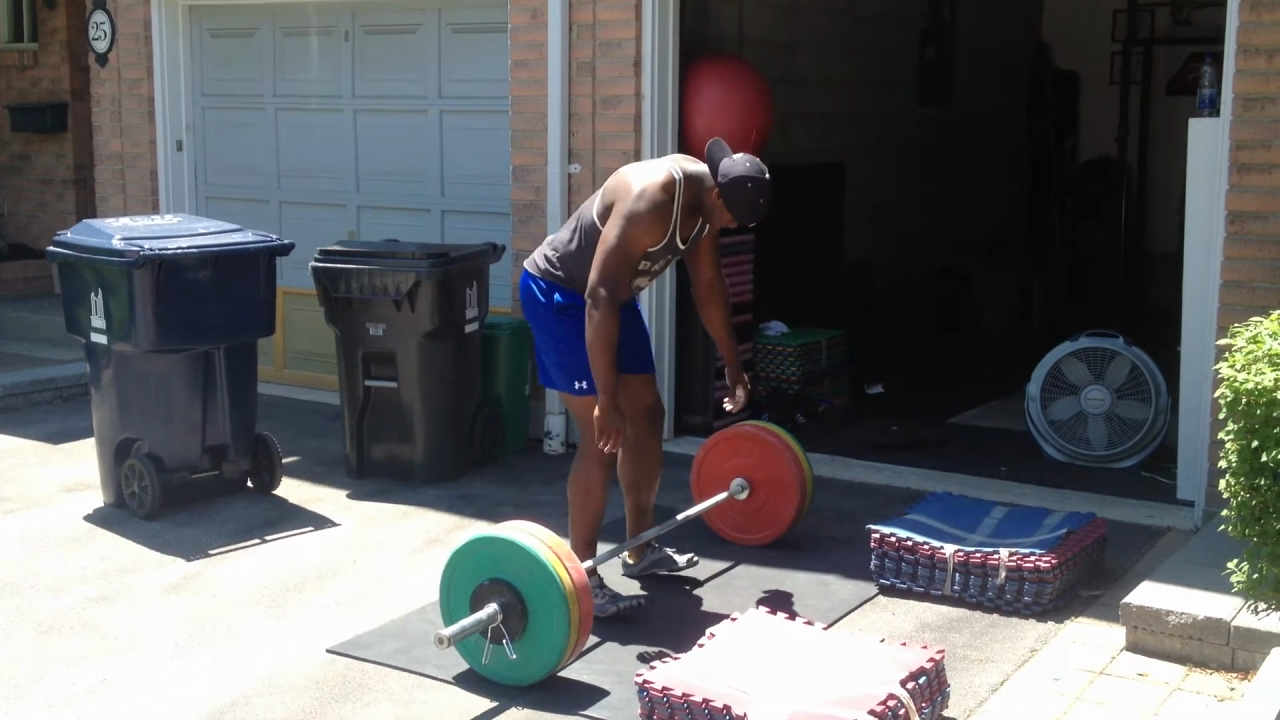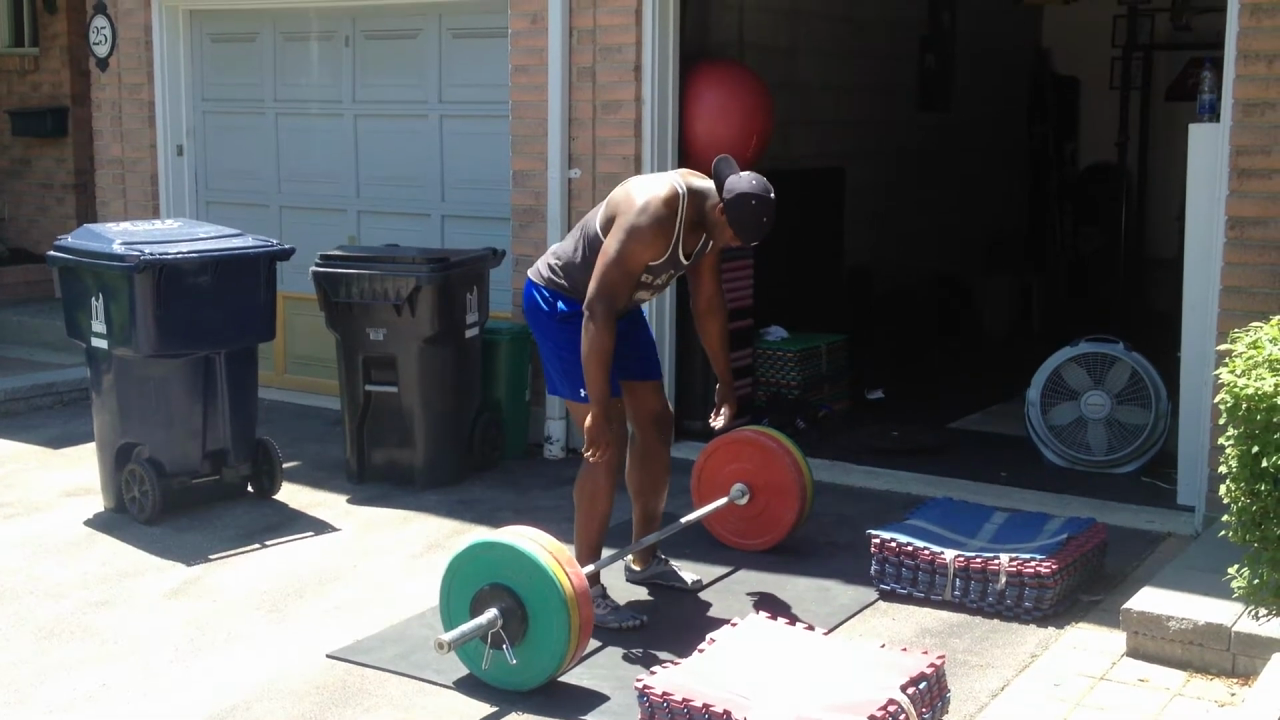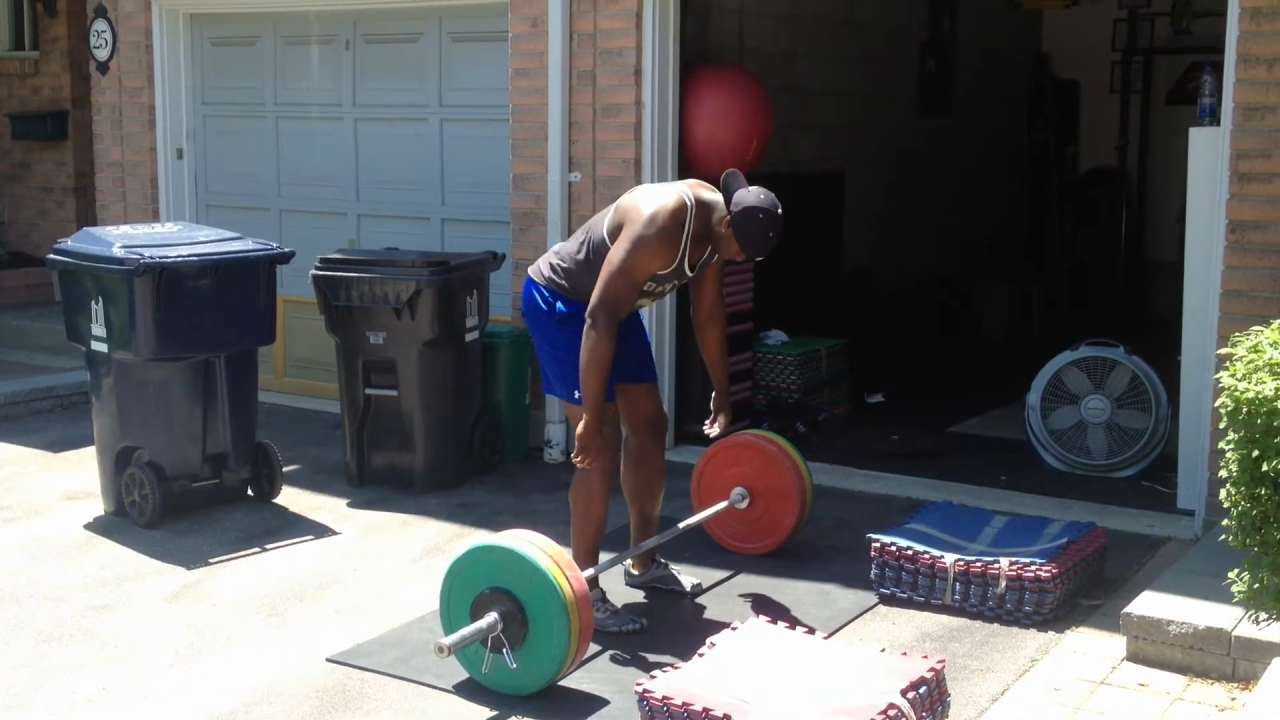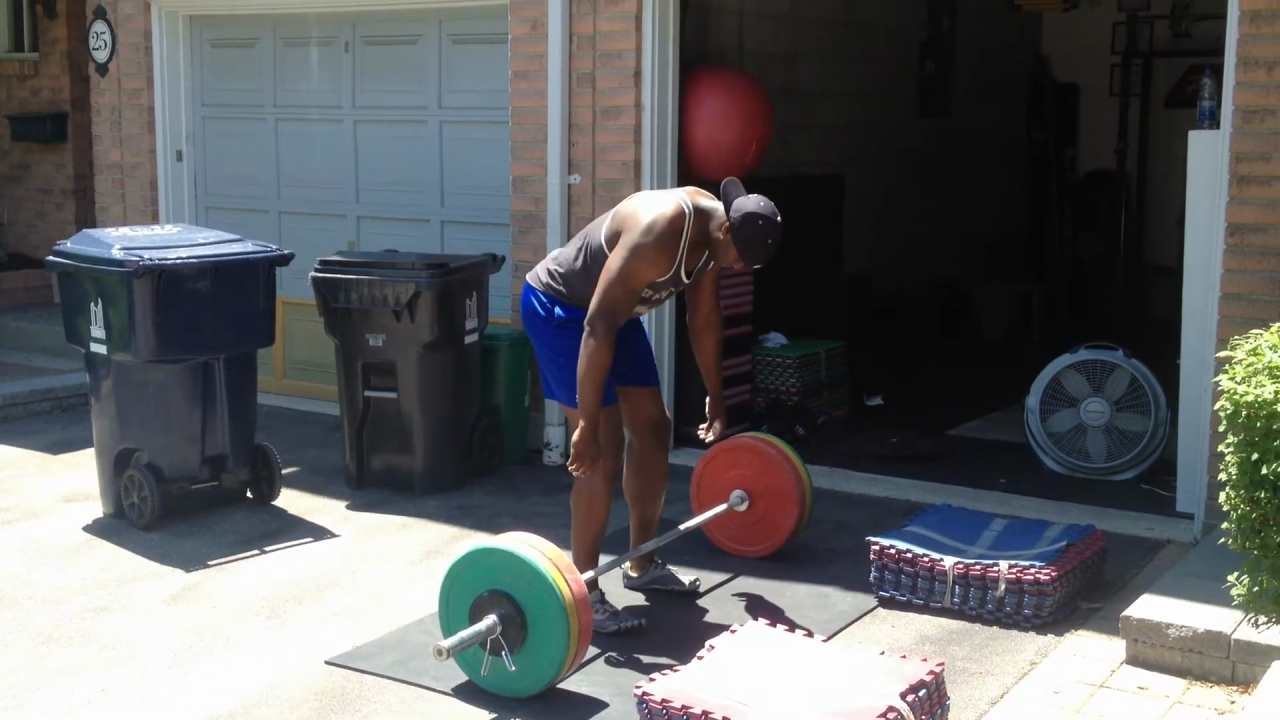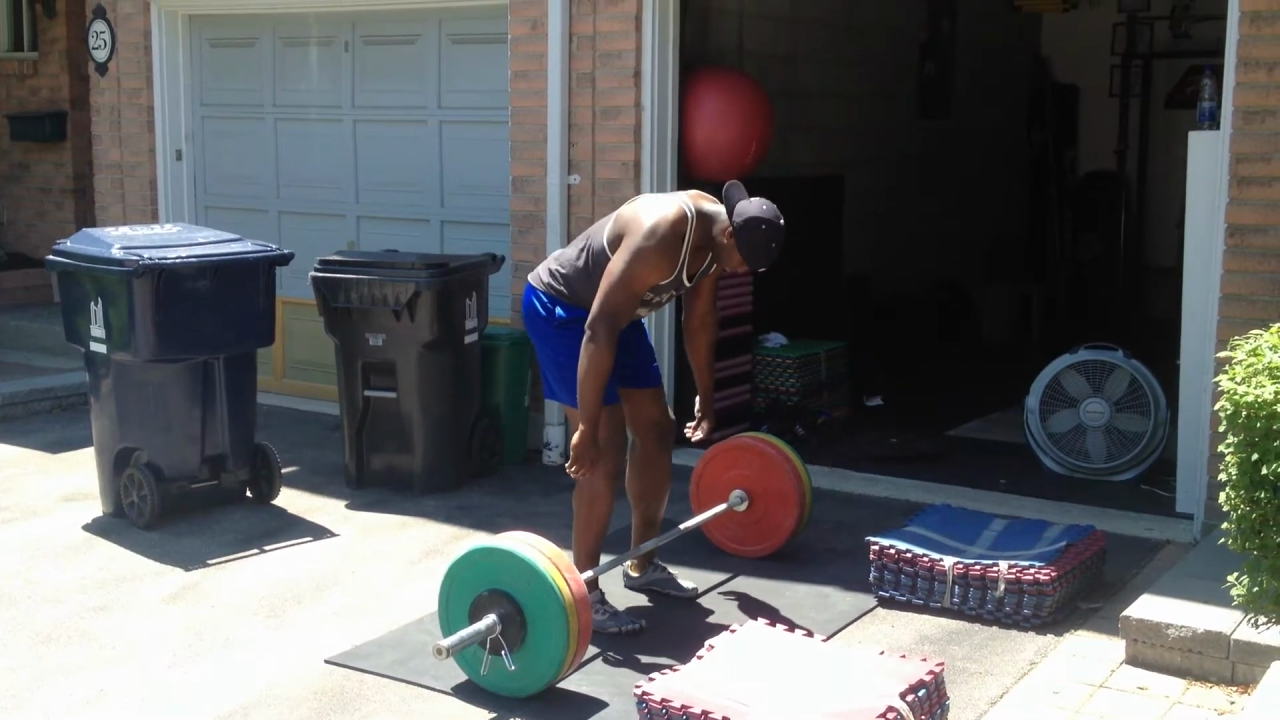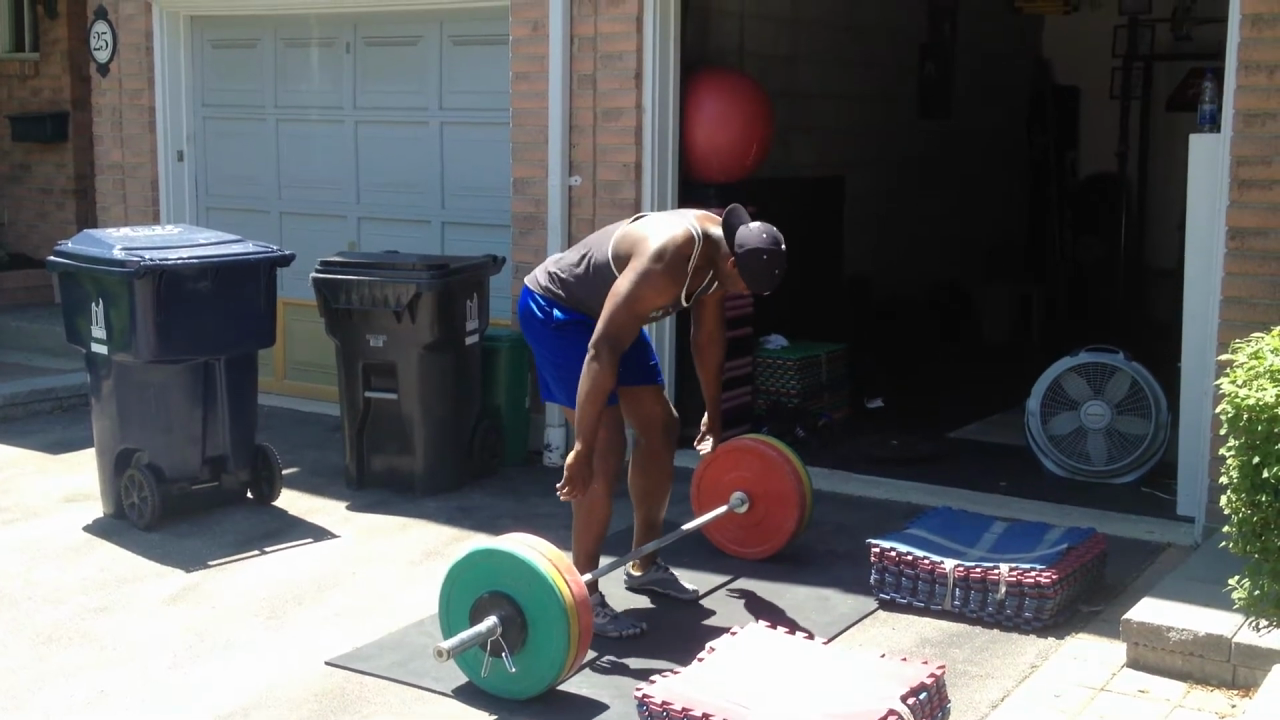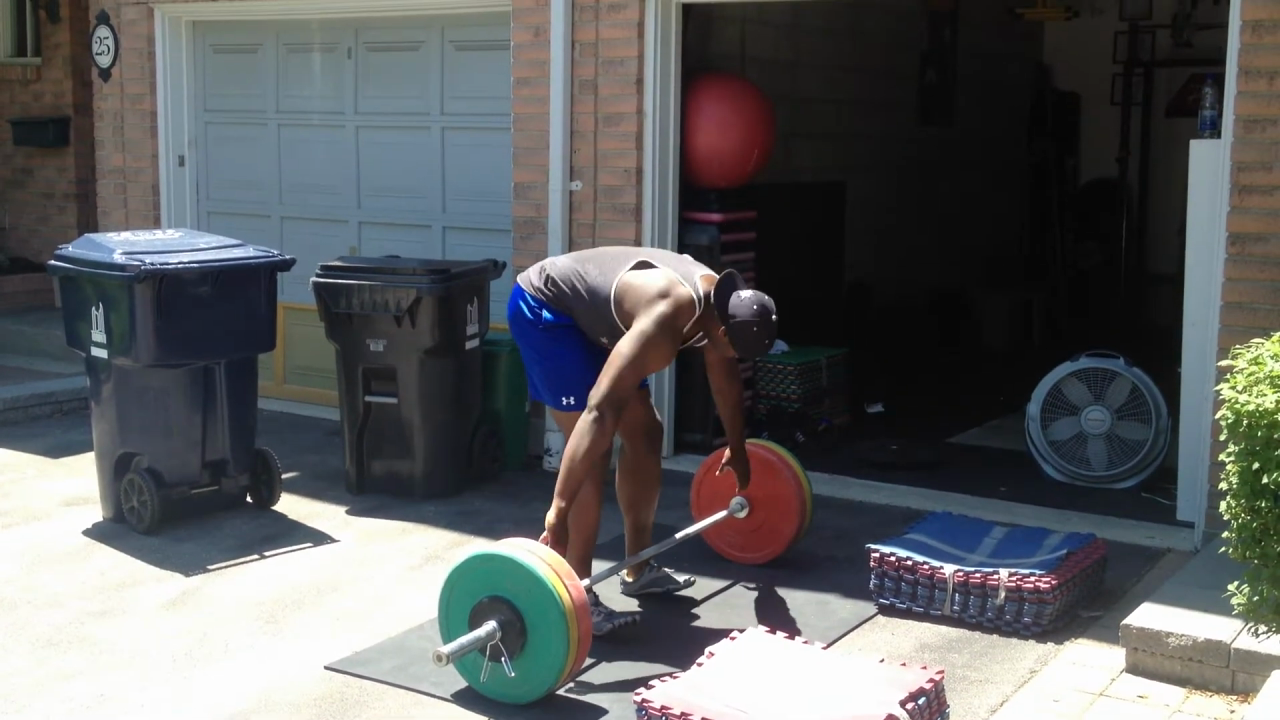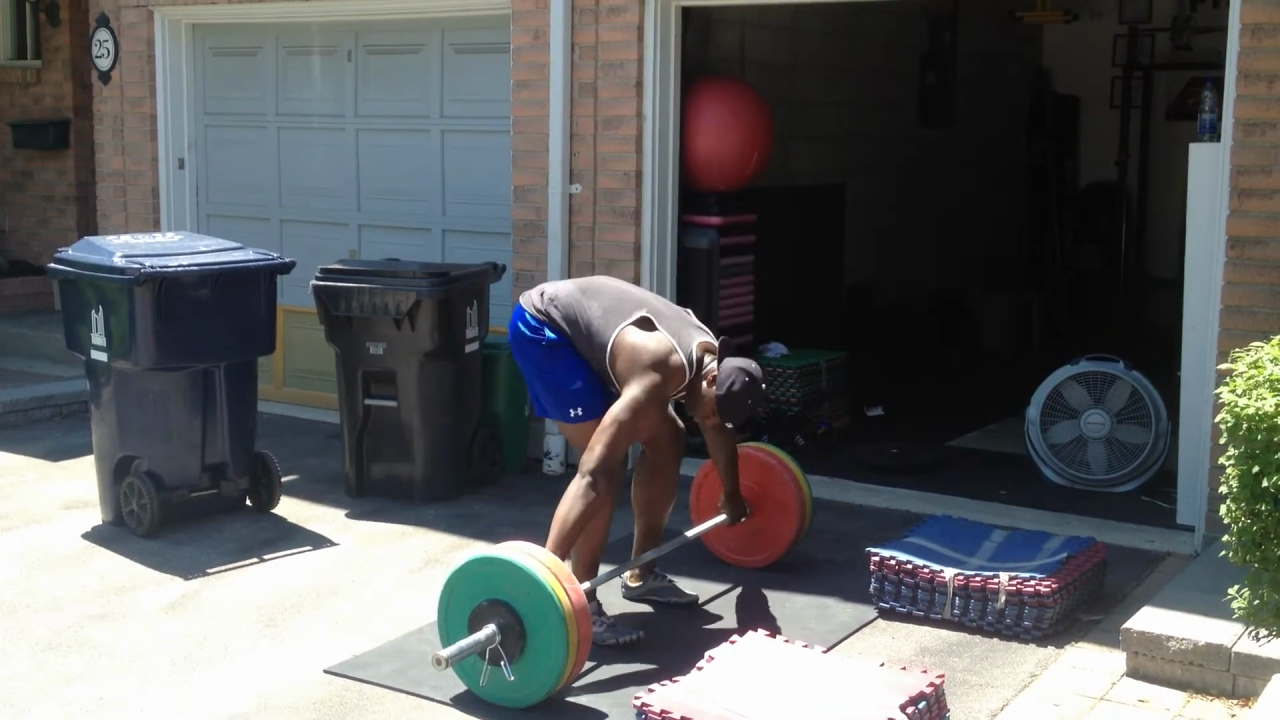
dt=0.2s
person 1, frame 1
left shoulder: (704, 200)
right shoulder: (647, 201)
left elbow: (708, 285)
right elbow: (598, 298)
left wrist: (733, 364)
right wrist: (605, 400)
left hip: (613, 294)
right hip: (559, 292)
left knee: (647, 417)
right knee: (604, 436)
left ankle: (640, 549)
right ankle: (582, 579)
person 1, frame 2
left shoulder: (709, 216)
right shoulder: (651, 215)
left elbow: (708, 301)
right elbow: (597, 310)
left wrist: (725, 381)
right wrist: (598, 410)
left hip: (616, 303)
right hip: (562, 301)
left knee: (656, 423)
right knee: (608, 442)
left ankle: (645, 558)
right ankle: (585, 587)
person 1, frame 3
left shoulder: (714, 226)
right shoulder: (658, 225)
left elbow: (708, 311)
right elbow: (599, 319)
left wrist: (721, 389)
right wrist: (591, 416)
left hip: (614, 304)
right hip: (560, 301)
left knee: (650, 426)
right knee: (602, 447)
left ankle: (643, 562)
right ankle: (584, 592)
person 1, frame 4
left shoulder: (712, 233)
right shoulder: (656, 232)
left elbow: (704, 317)
right elbow: (598, 327)
left wrist: (715, 395)
right wrist: (586, 426)
left hip: (614, 310)
right hip: (559, 306)
left knee: (653, 430)
right knee: (604, 451)
left ankle: (643, 564)
right ankle: (584, 594)
person 1, frame 5
left shoulder: (714, 234)
right shoulder: (659, 235)
left elbow: (700, 319)
right elbow: (599, 330)
left wrist: (705, 396)
right wrist: (586, 427)
left hip: (617, 311)
right hip: (561, 307)
left knee: (657, 431)
right knee: (606, 451)
left ankle: (642, 565)
right ankle: (584, 594)
person 1, frame 6
left shoulder: (717, 251)
right shoulder: (666, 258)
left elbow: (709, 333)
right elbow: (602, 351)
left wrist: (713, 410)
right wrist: (582, 447)
left hip: (611, 316)
right hip: (556, 308)
left knee: (661, 429)
right knee: (606, 453)
left ankle: (644, 565)
right ankle: (583, 597)
person 1, frame 7
left shoulder: (718, 299)
right shoulder: (667, 316)
left elbow: (725, 375)
right elbow: (600, 411)
left wrist: (737, 447)
right wrist: (560, 506)
left hip: (591, 317)
right hip: (544, 308)
left knee: (646, 433)
right knee: (593, 453)
left ankle: (639, 570)
right ankle: (580, 597)
person 1, frame 8
left shoulder: (714, 358)
right shoulder: (656, 381)
left elbow: (719, 433)
right elbow: (593, 475)
left wrist: (732, 497)
left hip: (585, 326)
right hip: (543, 326)
left knee: (668, 439)
right knee: (606, 467)
left ankle: (641, 575)
